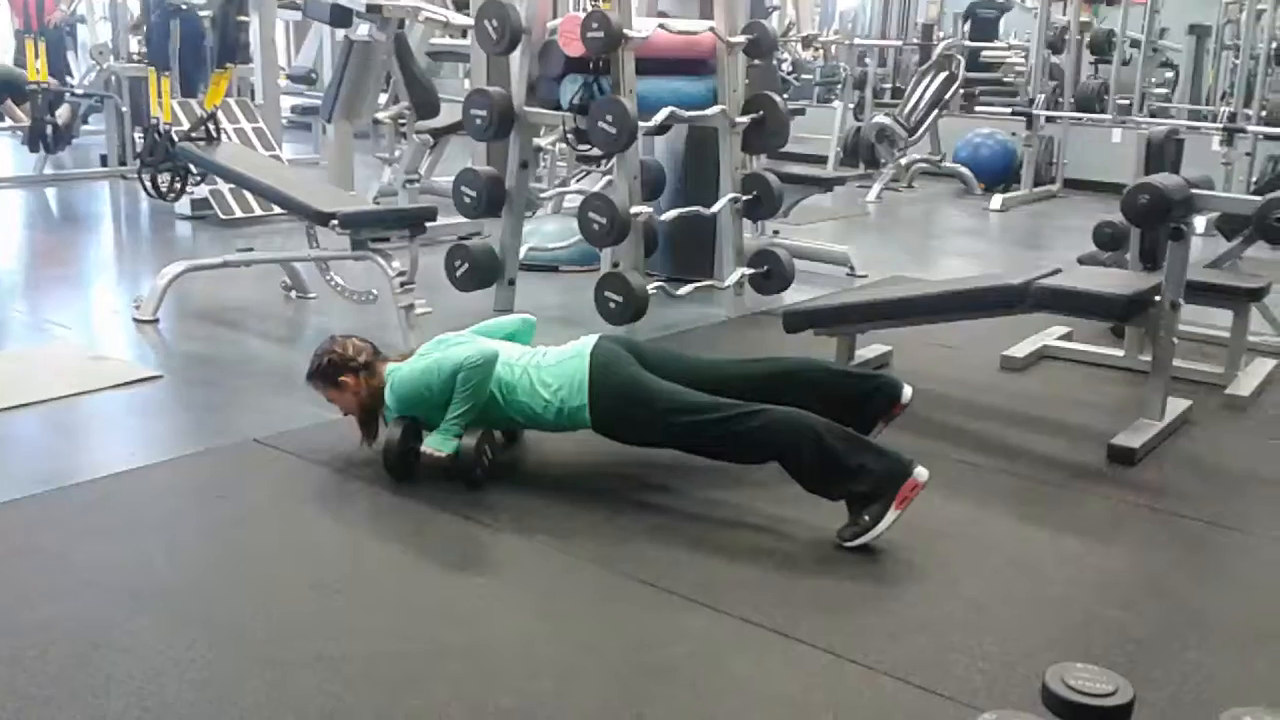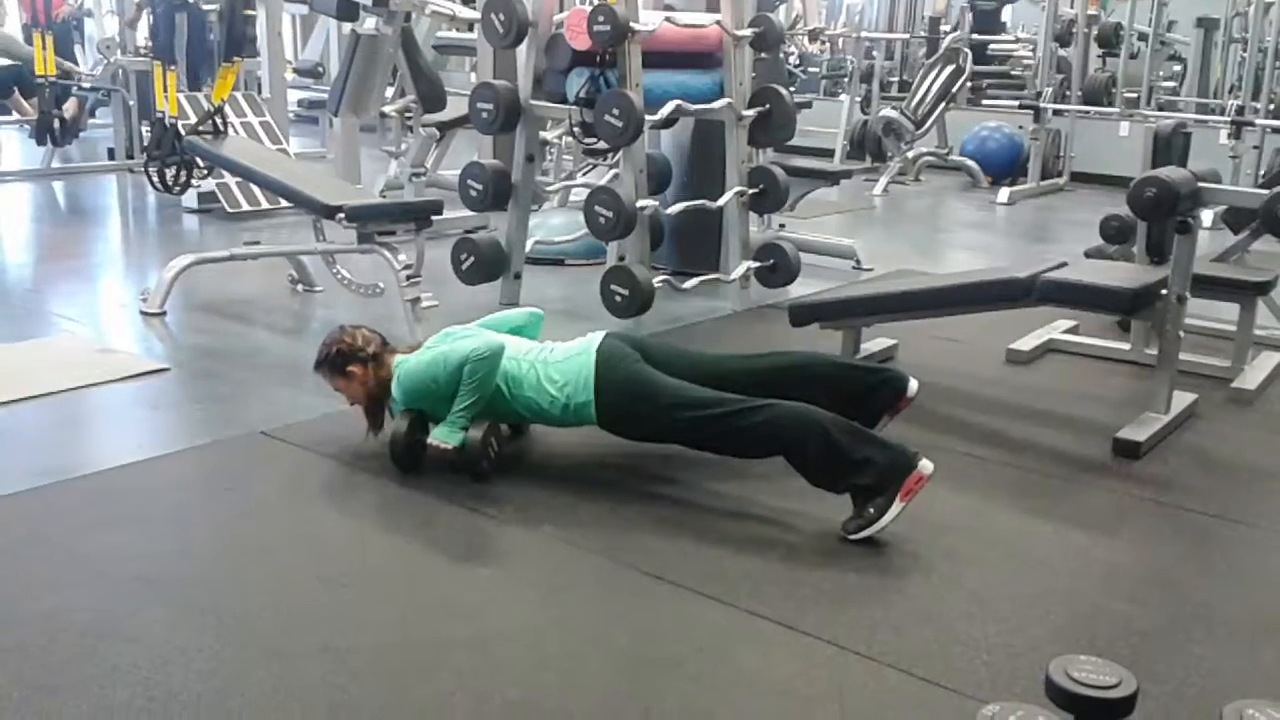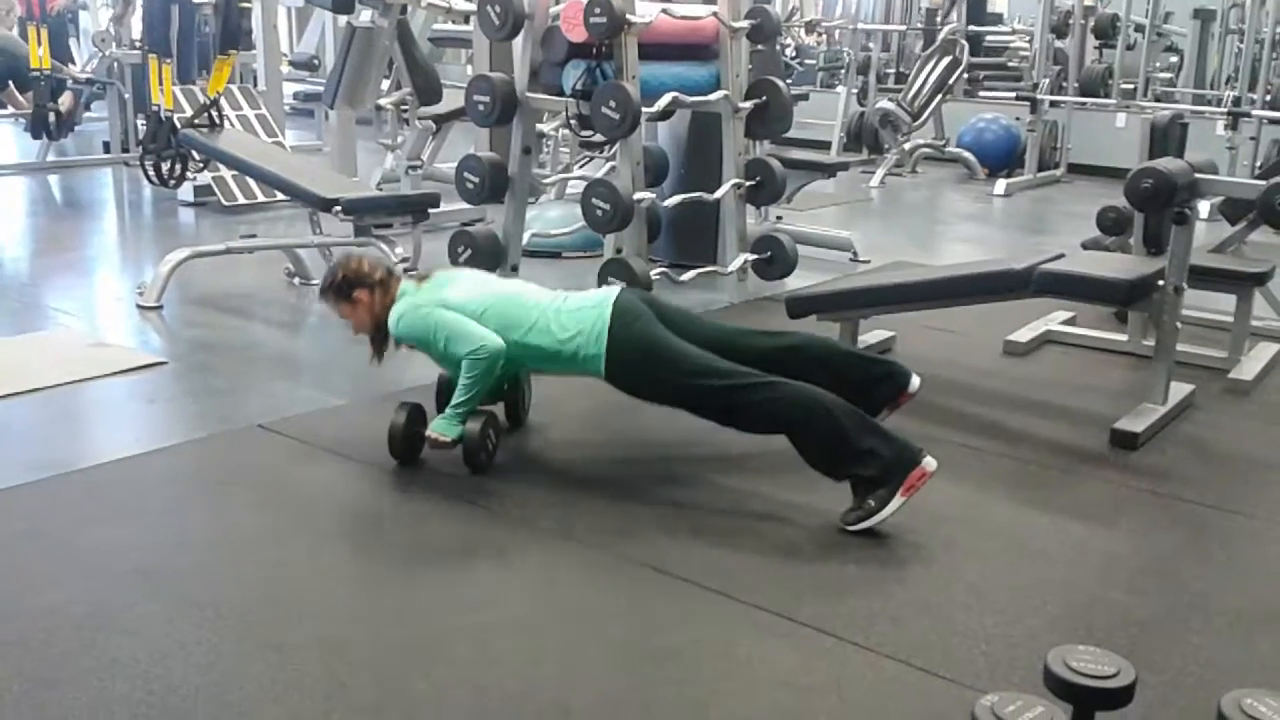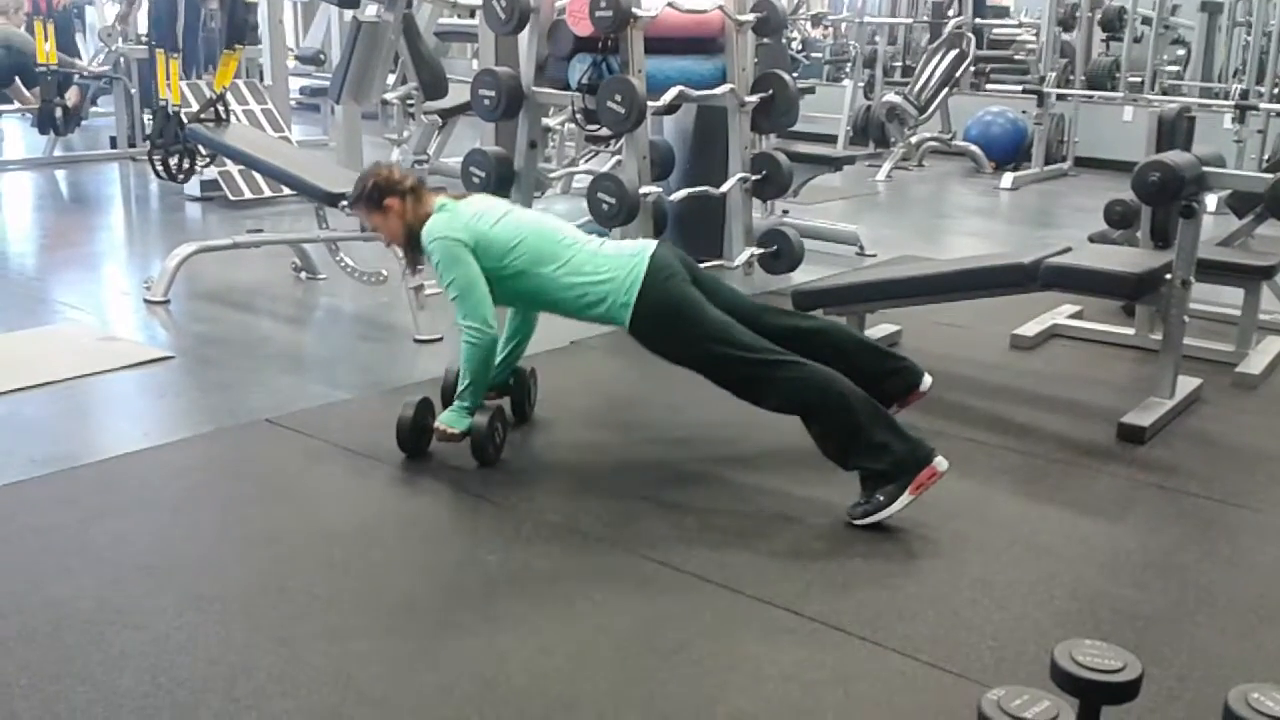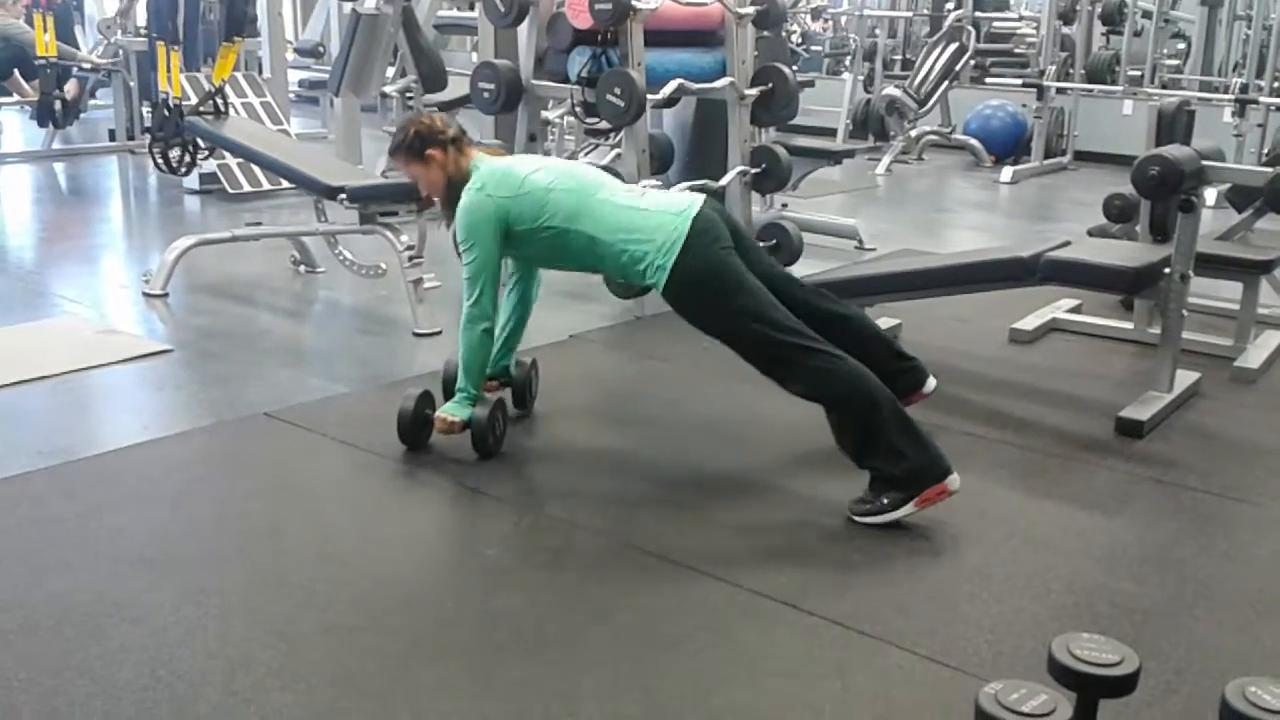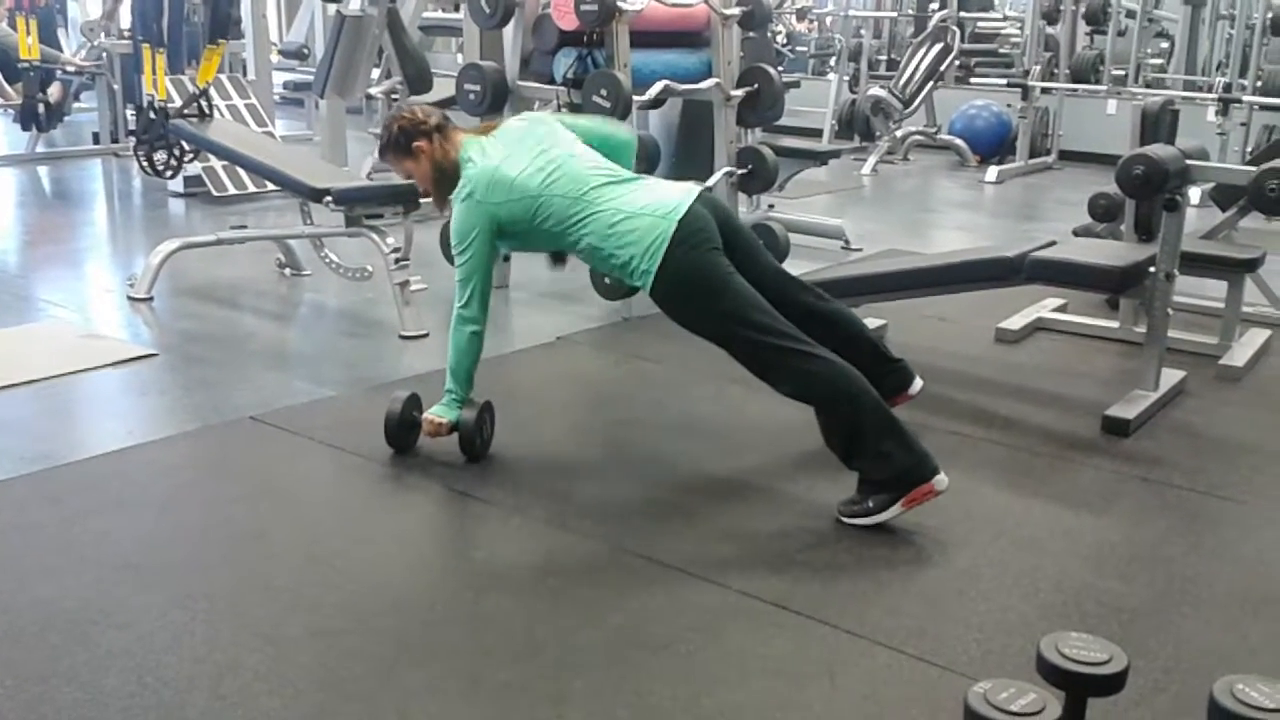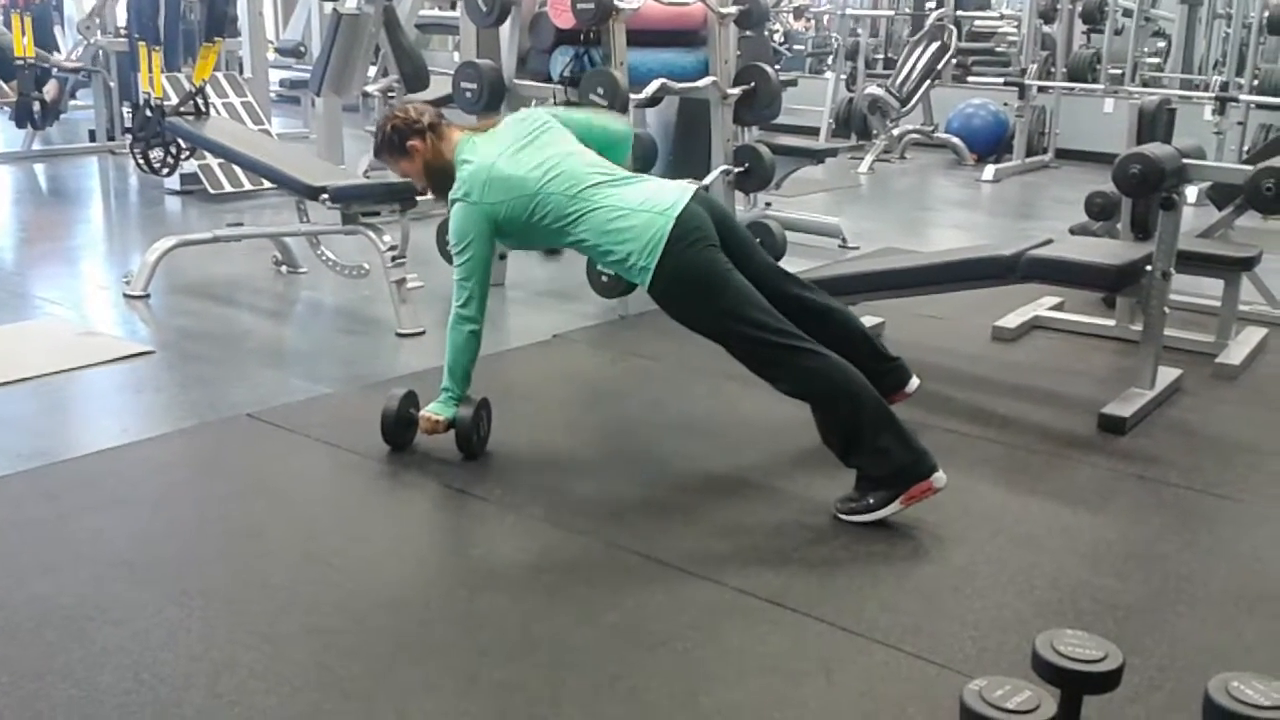
dt=0.4s
person 1, frame 1
left shoulder: (402, 389)
right shoulder: (426, 354)
left elbow: (481, 357)
right elbow: (521, 321)
left wrist: (449, 431)
left hip: (595, 392)
right hip: (598, 353)
left knee: (732, 423)
right knee: (738, 380)
left ankle: (882, 477)
right ankle: (876, 394)
person 1, frame 2
left shoulder: (408, 381)
right shoulder: (435, 344)
left elbow: (487, 350)
right elbow: (530, 315)
left wrist: (455, 423)
left hip: (601, 388)
right hip: (605, 349)
left knee: (737, 418)
right knee: (744, 374)
left ankle: (886, 469)
right ankle: (882, 387)
person 1, frame 3
left shoulder: (408, 314)
right shoulder: (440, 278)
left elbow: (488, 349)
left wrist: (454, 418)
right wrist: (486, 388)
left hip: (611, 343)
right hip: (618, 305)
left knee: (750, 391)
right knee: (753, 349)
left ankle: (890, 465)
right ankle: (885, 382)
person 1, frame 4
left shoulder: (442, 234)
right shoulder: (472, 206)
left elbow: (479, 329)
right elbow: (526, 295)
left wrist: (463, 409)
right wrist: (499, 377)
left hip: (641, 298)
right hip: (652, 261)
left knee: (770, 370)
right knee: (776, 327)
left ankle: (901, 465)
right ankle: (897, 380)
person 1, frame 5
left shoulder: (478, 203)
right shoulder: (514, 167)
left elbow: (478, 309)
right elbow: (524, 274)
left wrist: (465, 399)
right wrist: (497, 366)
left hip: (681, 256)
right hip: (697, 214)
left knee: (799, 353)
right knee: (802, 304)
left ankle: (915, 473)
right ankle: (904, 377)
person 1, frame 6
left shoulder: (473, 200)
right shoulder: (523, 124)
left elbow: (470, 308)
right elbow: (622, 138)
left wrist: (453, 404)
left hip: (663, 257)
right hip: (692, 207)
left knee: (786, 353)
right knee: (793, 299)
left ankle: (903, 476)
right ankle: (890, 381)
person 1, frame 7
left shoulder: (470, 198)
right shoulder: (520, 123)
left elbow: (468, 307)
right elbow: (619, 131)
left wrist: (450, 400)
left hip: (665, 252)
right hip: (689, 204)
left knee: (784, 351)
right knee: (789, 297)
left ankle: (902, 471)
right ankle: (888, 378)
